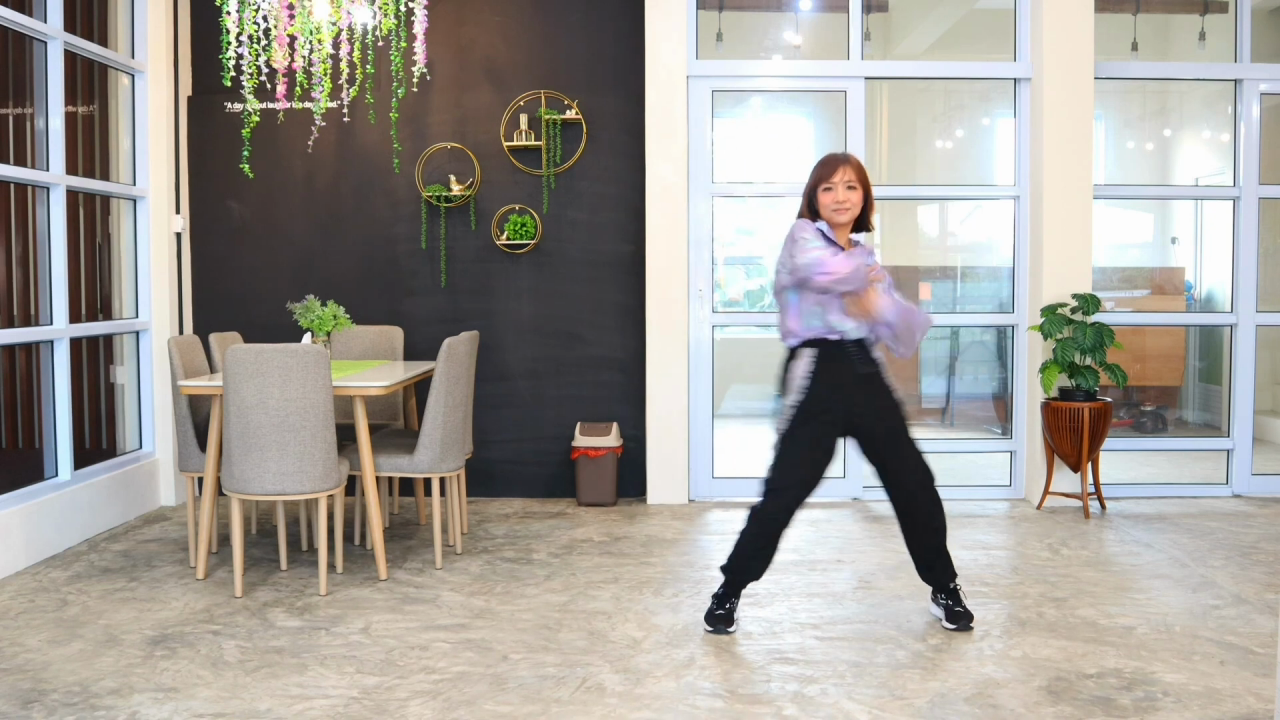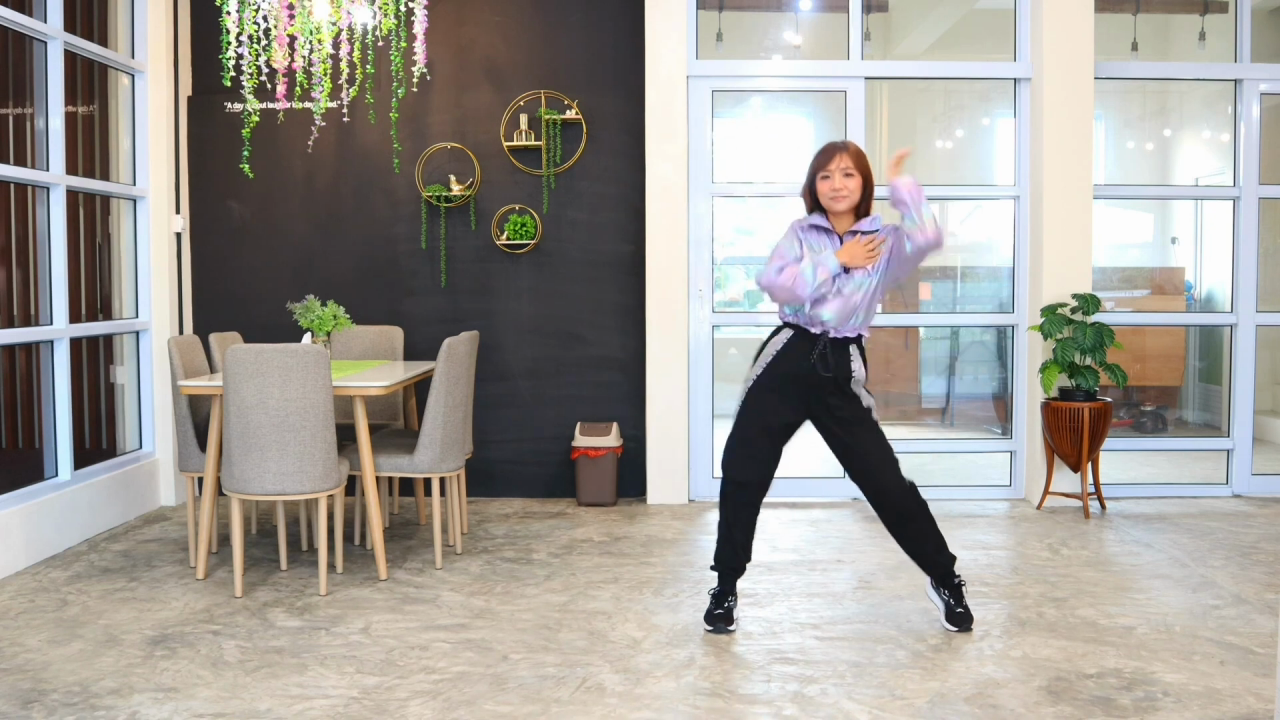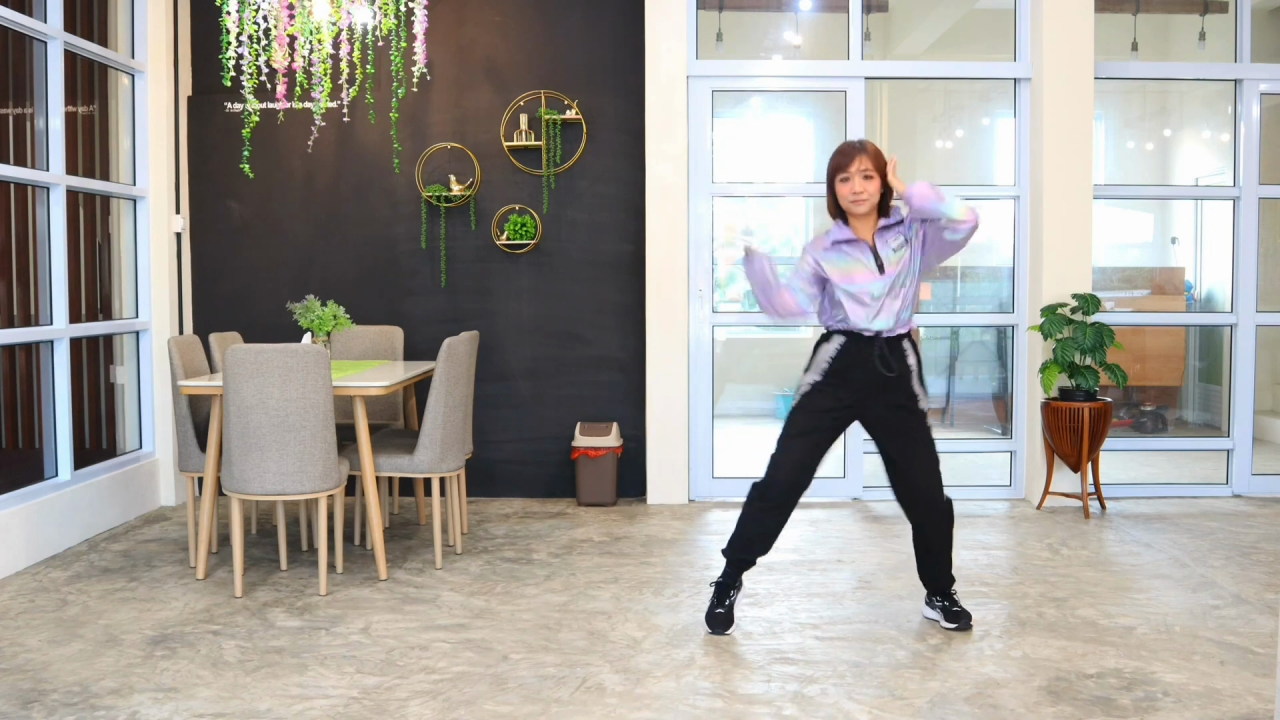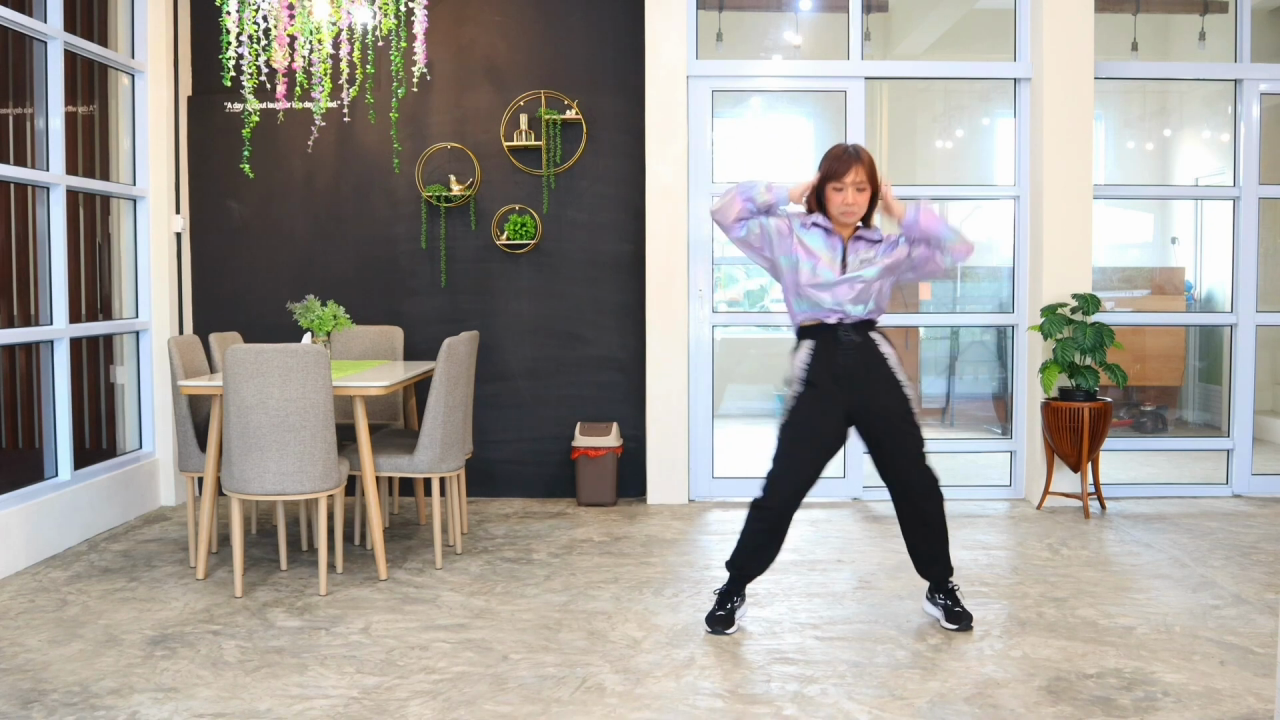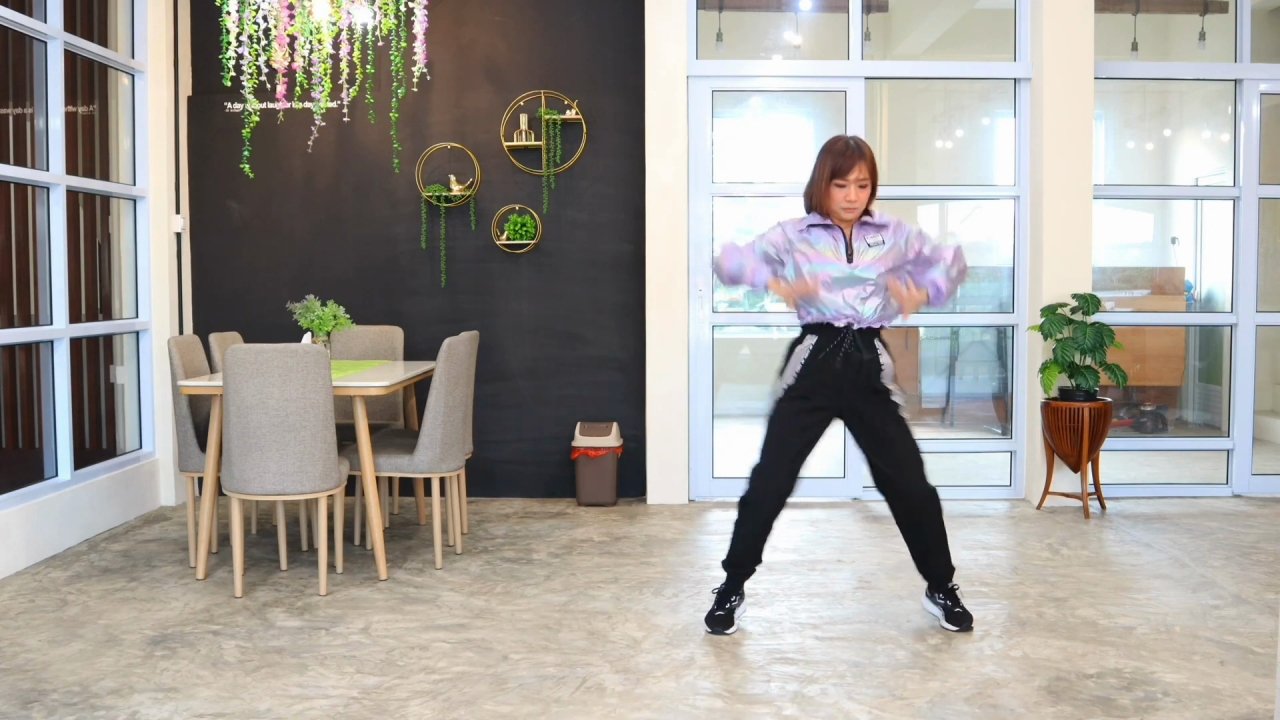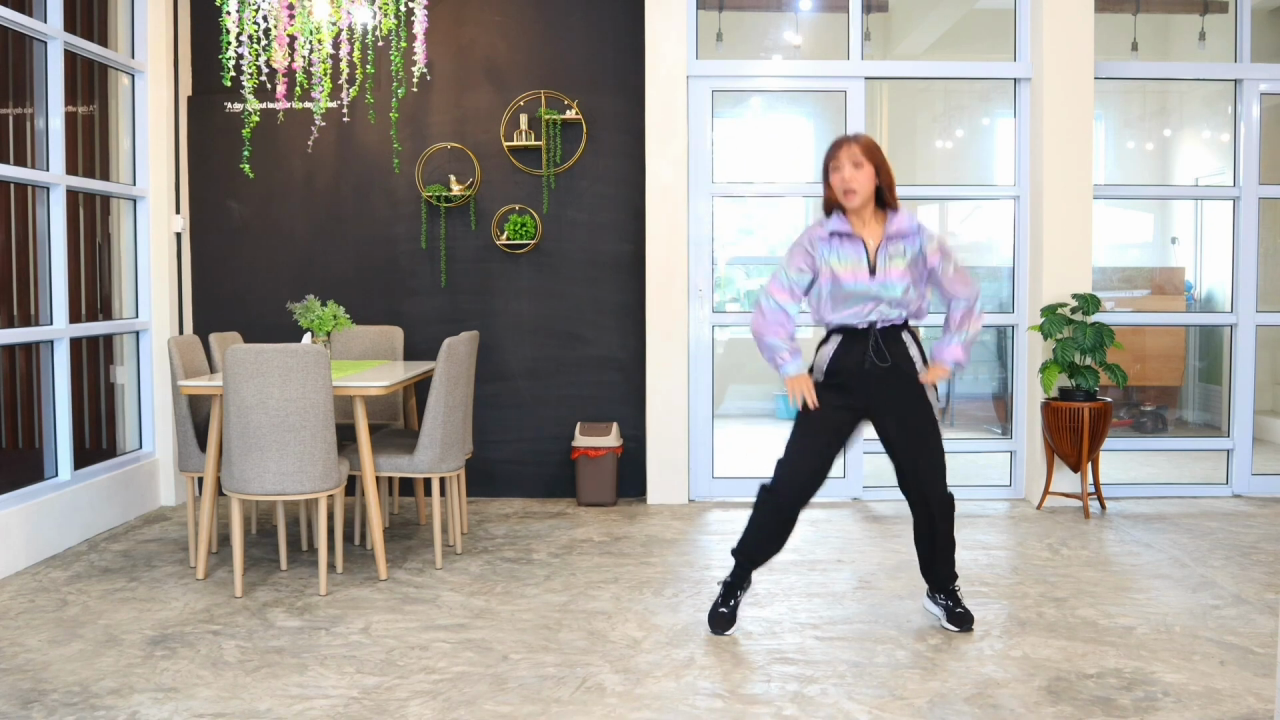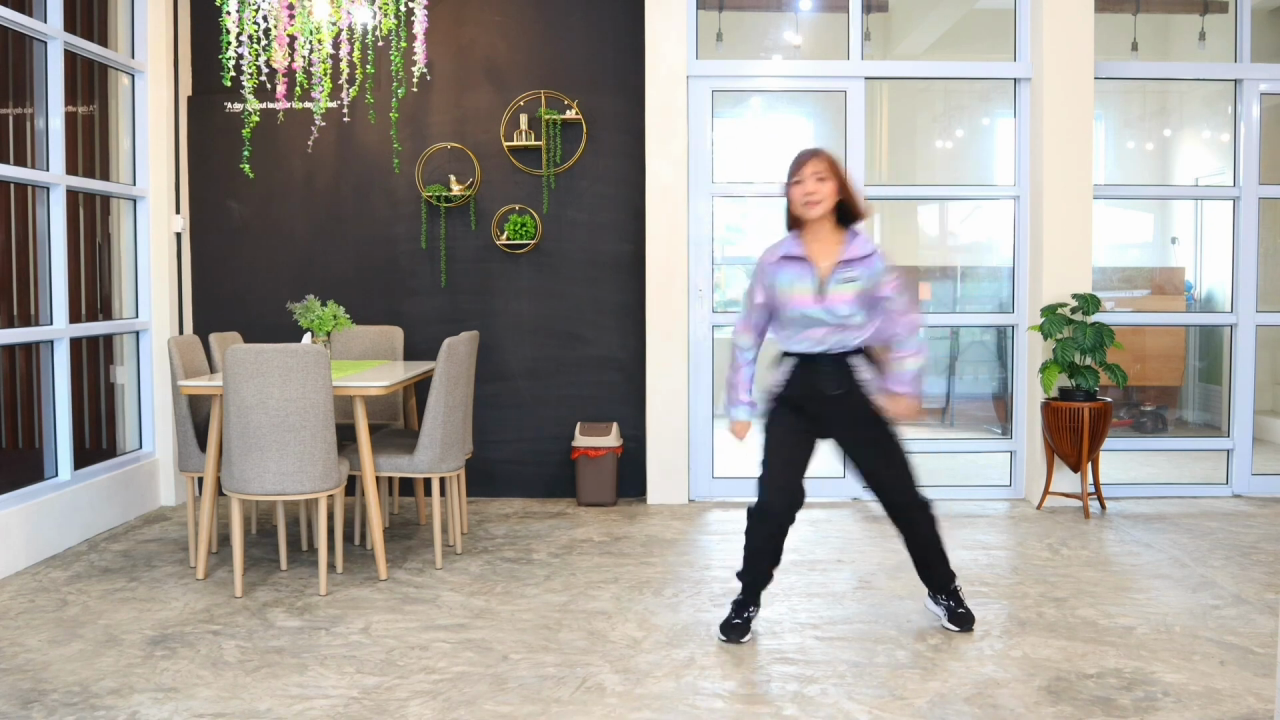
dt=0.3s
person 1, frame 1
left shoulder: (866, 258)
right shoulder: (802, 236)
left elbow: (909, 332)
right elbow: (830, 273)
left wrist: (879, 306)
right wrist: (865, 271)
left hip: (865, 373)
right hip: (815, 375)
left knee: (915, 486)
right knee: (784, 494)
left ankle: (944, 588)
right ankle: (730, 589)
person 1, frame 2
left shoulder: (886, 242)
right shoulder: (800, 234)
left elbow: (927, 237)
right elbow: (776, 283)
left wrist: (900, 183)
right wrist: (842, 263)
left hip: (841, 370)
right hip: (784, 365)
left knee: (885, 482)
right knee: (742, 474)
left ankle: (946, 582)
right ankle: (726, 587)
person 1, frame 3
left shoulder: (915, 234)
right shoulder: (822, 248)
left elbow: (965, 221)
right elbow: (786, 305)
left wrist: (906, 190)
right wrist: (753, 258)
left hip: (895, 370)
right hip: (837, 368)
left knee: (925, 491)
right knee: (782, 479)
left ankle: (940, 593)
right ankle: (729, 580)
person 1, frame 4
left shoulder: (887, 246)
right shoulder: (791, 235)
left elbow: (955, 251)
right elbow: (729, 214)
left wrist: (906, 216)
right wrist: (783, 197)
left hip: (872, 364)
right hip: (818, 366)
left knee: (916, 484)
right knee: (782, 490)
left ankle: (941, 589)
right ankle: (734, 589)
person 1, frame 5
left shoulder: (892, 234)
right shoulder: (794, 235)
left elbow: (951, 261)
right elbow: (728, 263)
left wrist: (922, 291)
right wrist: (775, 283)
left hip: (867, 370)
right hip: (813, 367)
left knee: (911, 487)
right knee: (768, 486)
left ankle: (941, 587)
right ankle: (732, 589)
person 1, frame 6
left shoulder: (915, 236)
right shoulder: (816, 242)
left elbow: (962, 295)
right elbow: (770, 309)
left wrist: (948, 355)
right wrist: (793, 370)
left hip: (900, 365)
right hip: (838, 367)
left knee: (928, 487)
right knee: (790, 483)
left ankle: (943, 590)
right ankle: (736, 583)
person 1, frame 7
left shoulder: (868, 257)
right shoulder: (775, 261)
left elbow: (900, 324)
right elbow: (748, 333)
left wrist: (902, 387)
right wrist: (741, 404)
left hip: (851, 387)
right hip: (797, 393)
left knee: (903, 499)
right knee: (776, 502)
left ankle: (943, 589)
right ankle: (748, 598)
